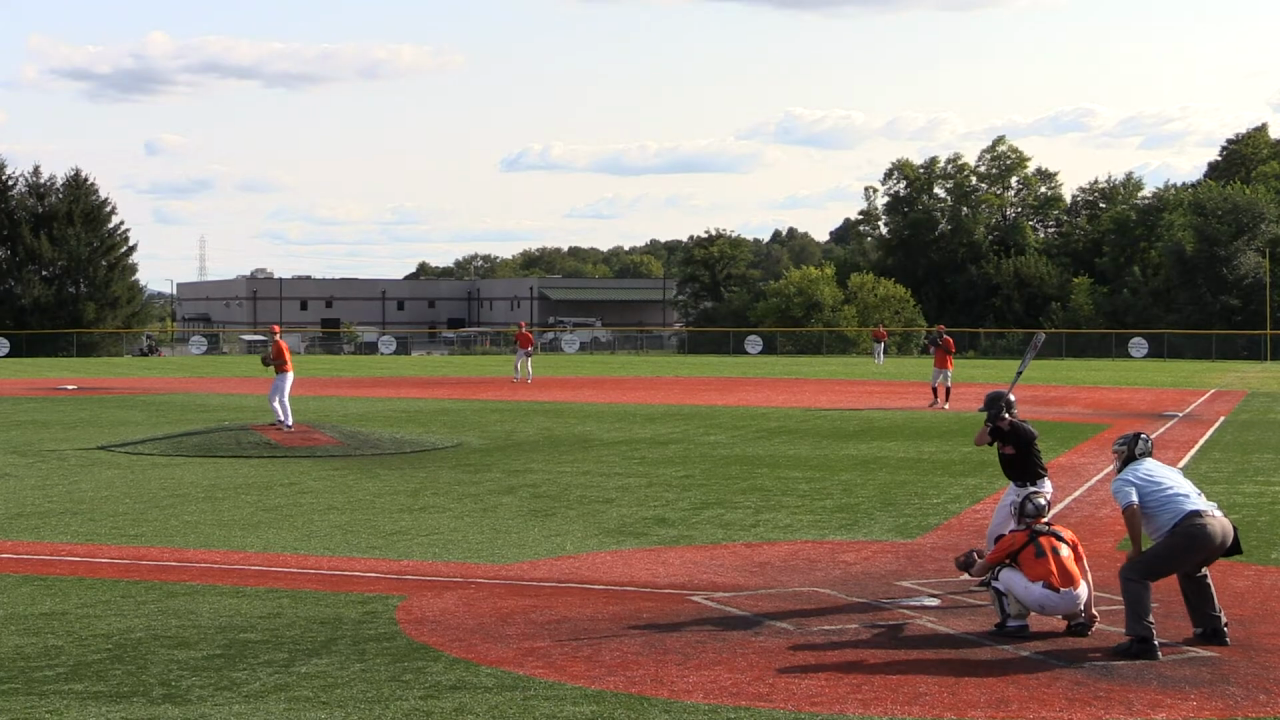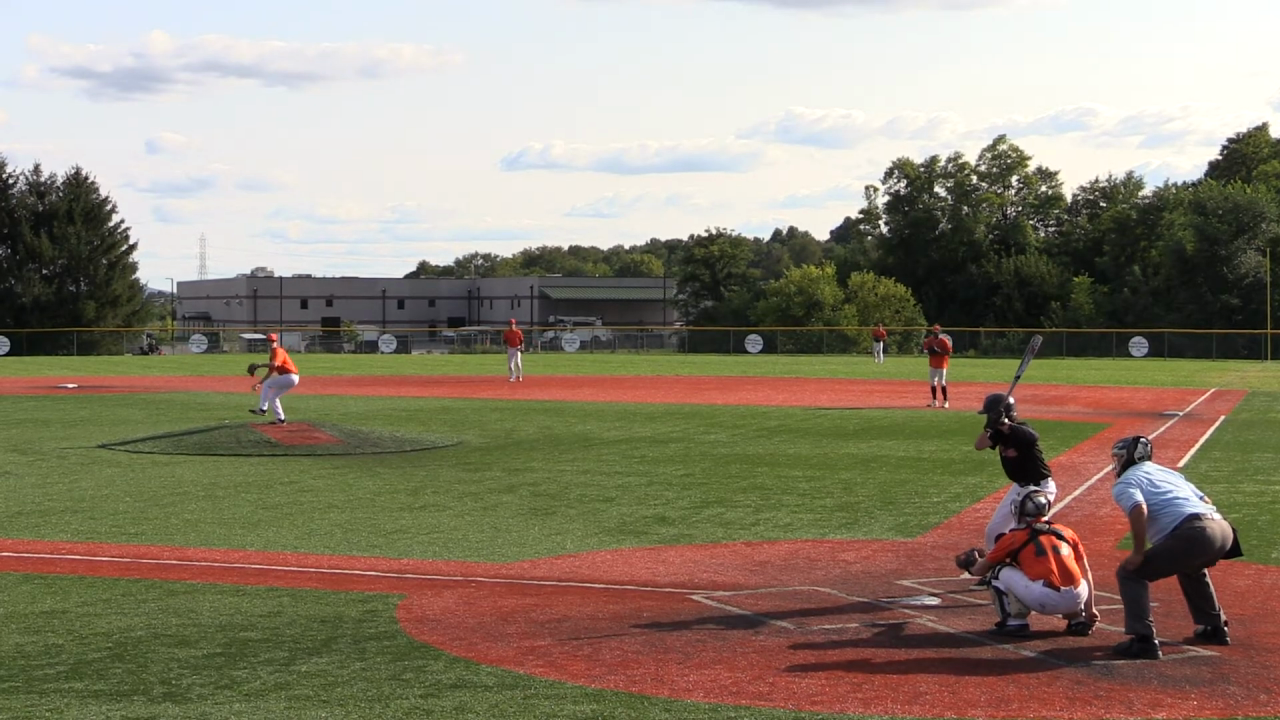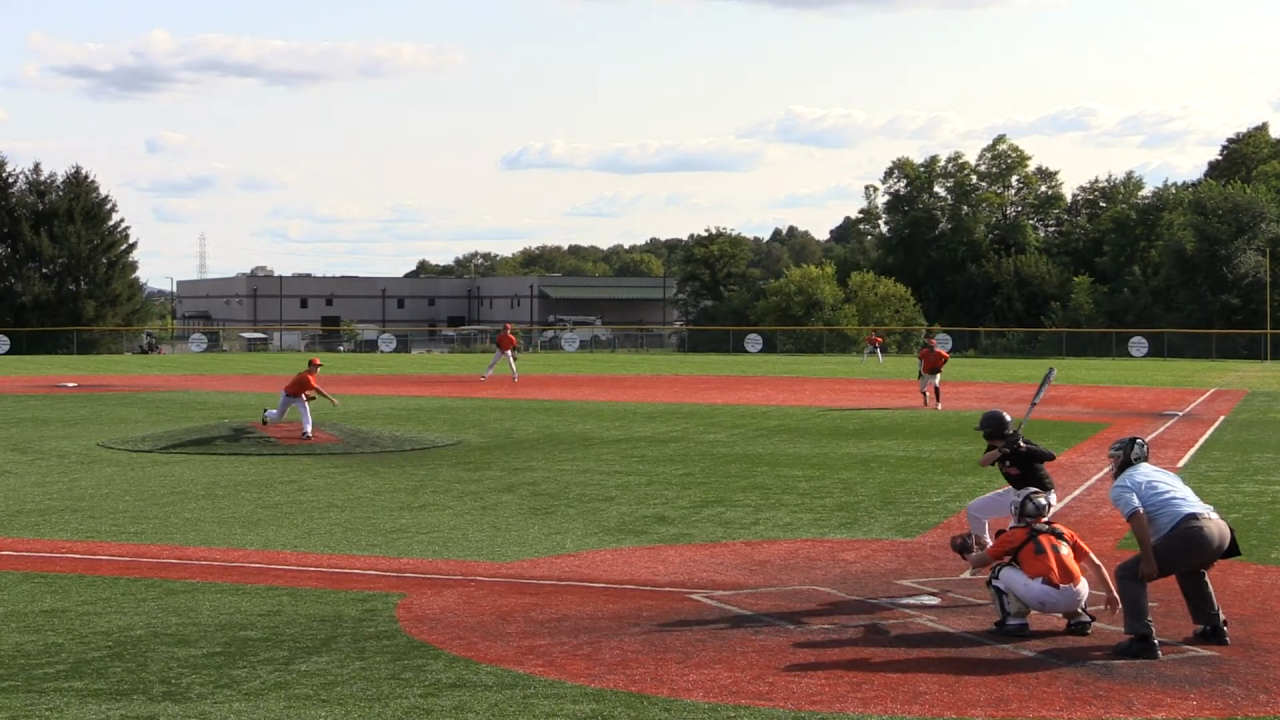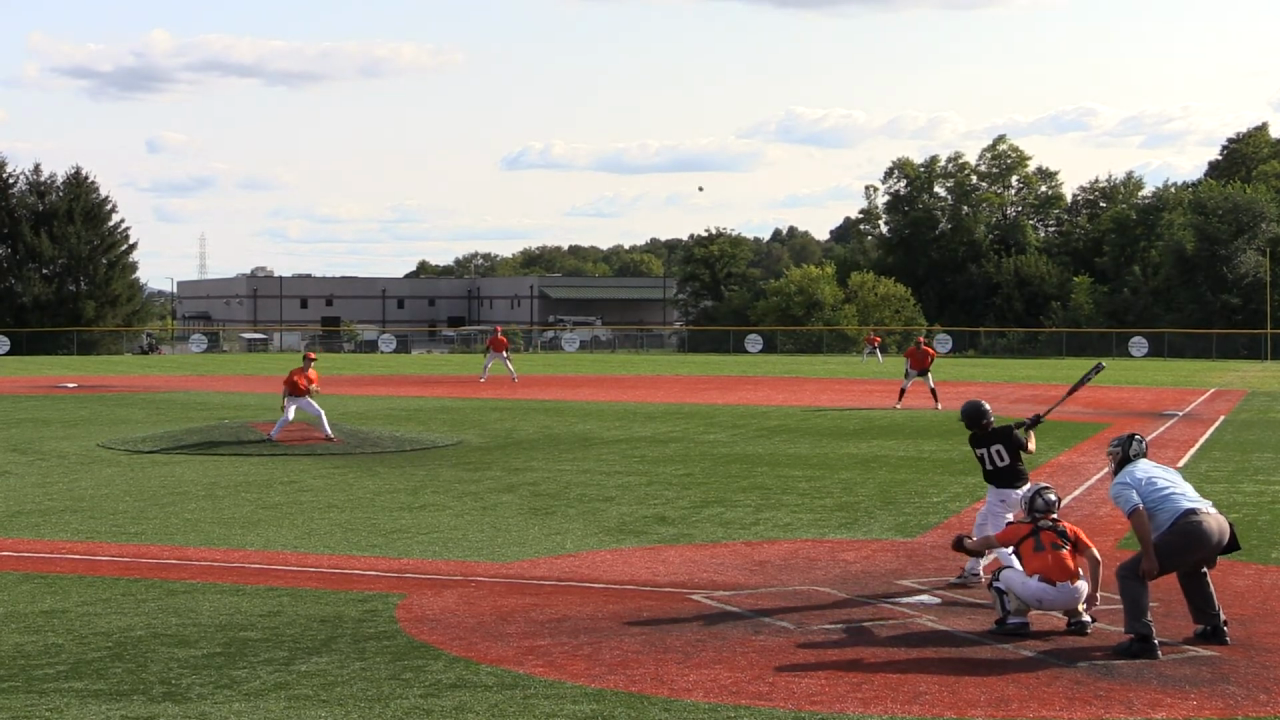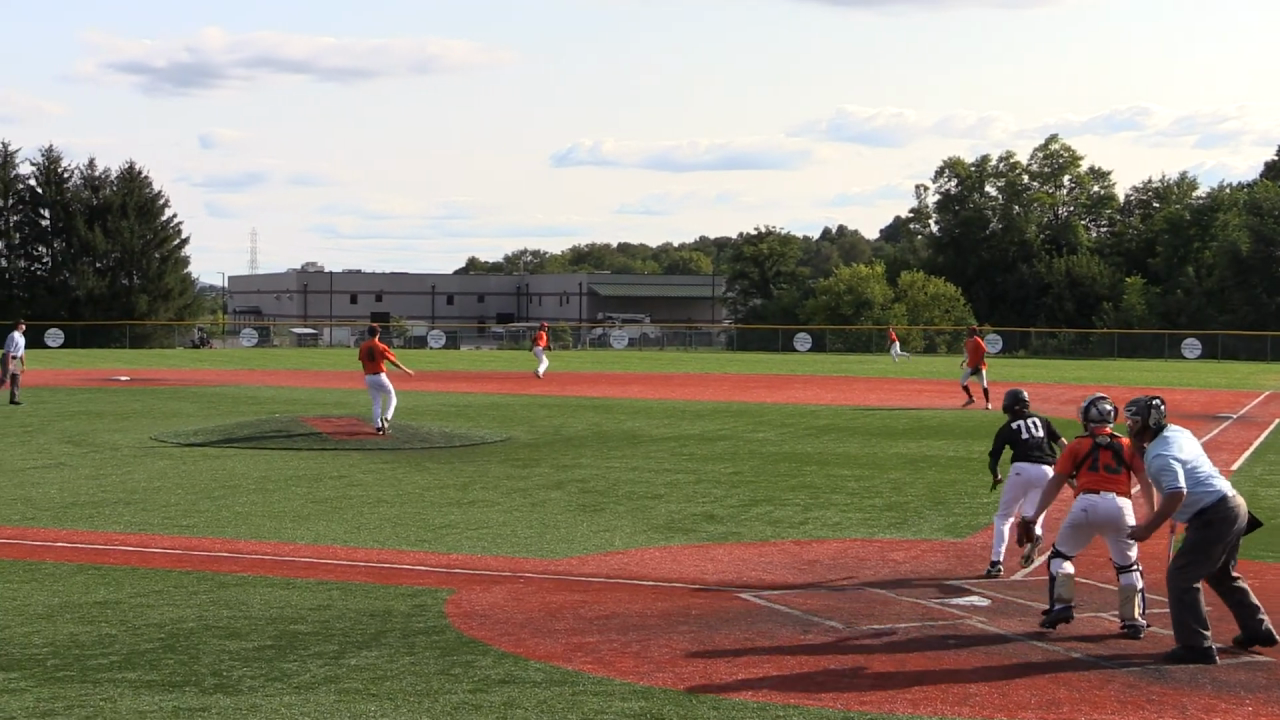
dt=0.7s
person 1, frame 1
left shoulder: (1123, 480)
right shoulder: (1168, 469)
left elbow: (1132, 510)
left wrist: (1137, 550)
left hip: (1195, 530)
right hip: (1223, 524)
left knee: (1132, 573)
right knee: (1191, 569)
left ankle: (1143, 642)
right ankle: (1214, 629)
person 1, frame 2
left shoulder: (1124, 483)
right shoulder: (1169, 472)
left elbow: (1139, 510)
left wrist: (1139, 553)
left hip: (1195, 533)
right hip: (1223, 528)
left knee: (1129, 573)
right knee: (1190, 568)
left ankle: (1144, 641)
right ankle: (1215, 628)
person 1, frame 3
left shoulder: (1121, 485)
right shoulder: (1166, 473)
left elbow: (1138, 516)
left wrist: (1148, 560)
right wrist: (1205, 553)
left hip: (1193, 533)
right hip: (1221, 528)
left knee: (1127, 573)
right knee: (1189, 568)
left ankle: (1144, 640)
right ankle: (1214, 628)
person 1, frame 4
left shoulder: (1120, 483)
right shoulder: (1165, 470)
left elbow: (1138, 514)
left wrist: (1149, 556)
right wrist: (1207, 552)
left hip: (1191, 529)
right hip: (1220, 523)
left knee: (1129, 573)
right knee: (1191, 568)
left ankle: (1143, 640)
right ankle: (1215, 628)
person 1, frame 5
left shoulder: (1159, 454)
right shoulder: (1177, 432)
left elbow: (1176, 494)
left wrist: (1148, 529)
right wrist: (1140, 445)
left hip: (1214, 516)
right hip: (1233, 506)
left knee: (1181, 577)
right knee: (1220, 573)
left ankle: (1198, 646)
right ankle: (1258, 629)
person 2, frame 1
left shoulder: (1020, 428)
right shoulder: (998, 428)
left elbow: (1033, 435)
right elbow: (978, 441)
left wrist: (1005, 419)
right wrist: (989, 422)
left hip: (1035, 488)
right hip: (1016, 487)
right knee: (995, 533)
person 2, frame 2
left shoulder: (1022, 429)
right shoulder: (1000, 432)
left elbow: (1034, 438)
right elbow: (979, 446)
left wrist: (1005, 424)
right wrist: (988, 427)
left hip: (1039, 488)
right hip: (1019, 488)
right knee: (993, 531)
person 2, frame 3
left shoulder: (1022, 447)
right shoulder: (996, 447)
left elbow: (1050, 456)
right elbow: (982, 462)
left wrist: (1022, 447)
right wrist: (1002, 450)
right hip: (1017, 493)
right knee: (974, 509)
right ankle: (984, 550)
person 2, frame 4
left shoulder: (974, 440)
right shoulder: (1009, 433)
right elbow: (1030, 449)
left wrist: (1025, 423)
right wrist: (1029, 428)
left hip: (1000, 493)
right hip: (1022, 488)
right knee: (982, 523)
right ankle: (973, 572)
person 2, frame 5
left shoulder: (1006, 428)
right shoulder: (1042, 420)
left elbow: (993, 459)
right elbow: (1062, 444)
left wrist: (995, 477)
left hip: (1021, 469)
right hip: (1045, 472)
left knee: (1003, 516)
left ankle: (996, 563)
right ankle: (1032, 535)
person 3, frame 1
left shoulder: (1015, 538)
right shoulder: (1066, 533)
left elbow: (980, 571)
right elbow: (1085, 573)
left wrist: (970, 566)
right wrist: (1089, 610)
left hip: (1046, 601)
right hip: (1076, 600)
left knee: (999, 572)
left ankle: (1015, 624)
right ankle: (1078, 621)
person 3, frame 2
left shoulder: (1015, 537)
right shoulder: (1067, 532)
left elbow: (980, 570)
right elbow: (1086, 572)
left wrist: (971, 565)
right wrist: (1090, 609)
left hip: (1046, 600)
right hip: (1077, 599)
left knee: (999, 571)
left ankle: (1016, 623)
right ankle: (1078, 620)
person 3, frame 3
left shoulder: (1014, 535)
right shoulder: (1064, 531)
left elbow: (979, 561)
right elbow: (1096, 565)
left wrist: (968, 555)
right wrist: (1111, 593)
left hip: (1044, 597)
right hip: (1077, 596)
left knee: (1000, 572)
left ankle: (1015, 622)
right ankle: (1079, 620)
person 3, frame 4
left shoulder: (1020, 529)
right shoulder: (1070, 529)
left elbow: (988, 542)
right elbow: (1095, 559)
left wrist: (967, 543)
right wrist: (1093, 591)
left hip: (1041, 594)
right hip: (1075, 594)
left knee: (1001, 575)
left ankle: (1015, 620)
right ankle: (1080, 619)
person 3, frame 5
left shoulder: (1076, 445)
right shoulder: (1128, 445)
left elbow: (1056, 483)
right elbow: (1146, 480)
left wrist: (1034, 515)
left hip: (1087, 504)
right hip: (1120, 506)
left knee: (1060, 555)
right knee: (1128, 565)
left ankle: (1061, 606)
right ankle: (1133, 622)
